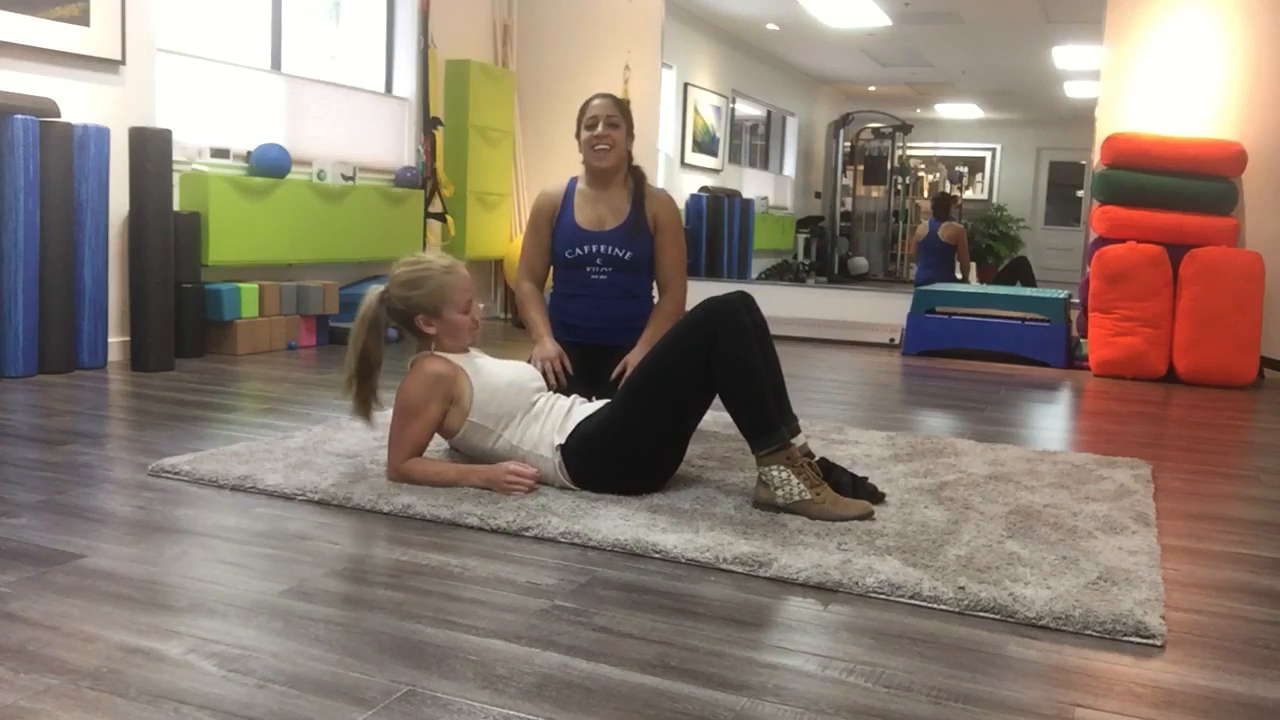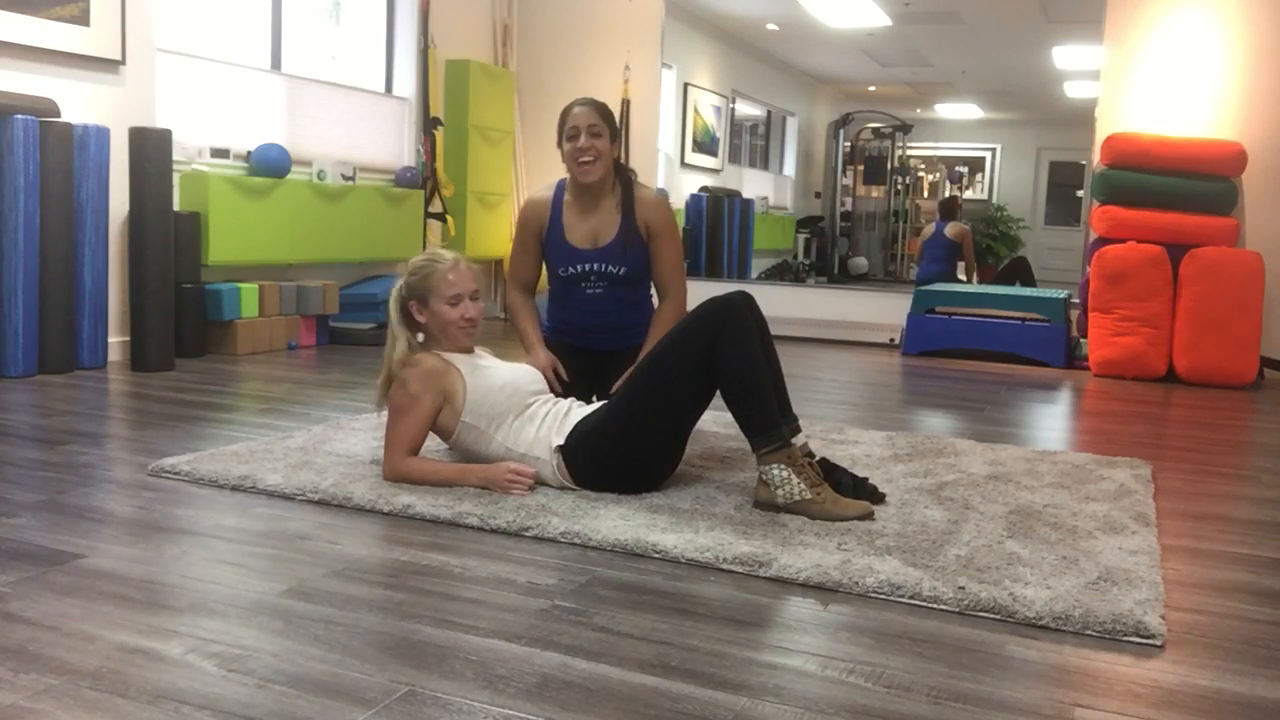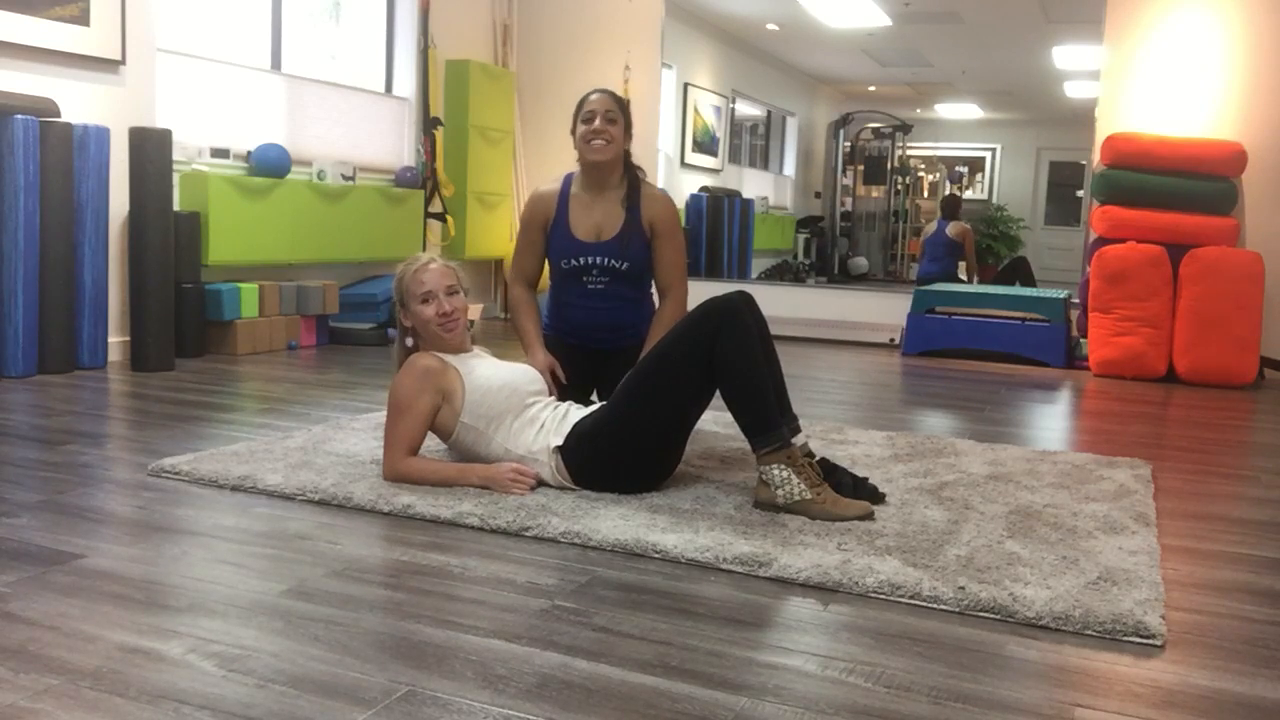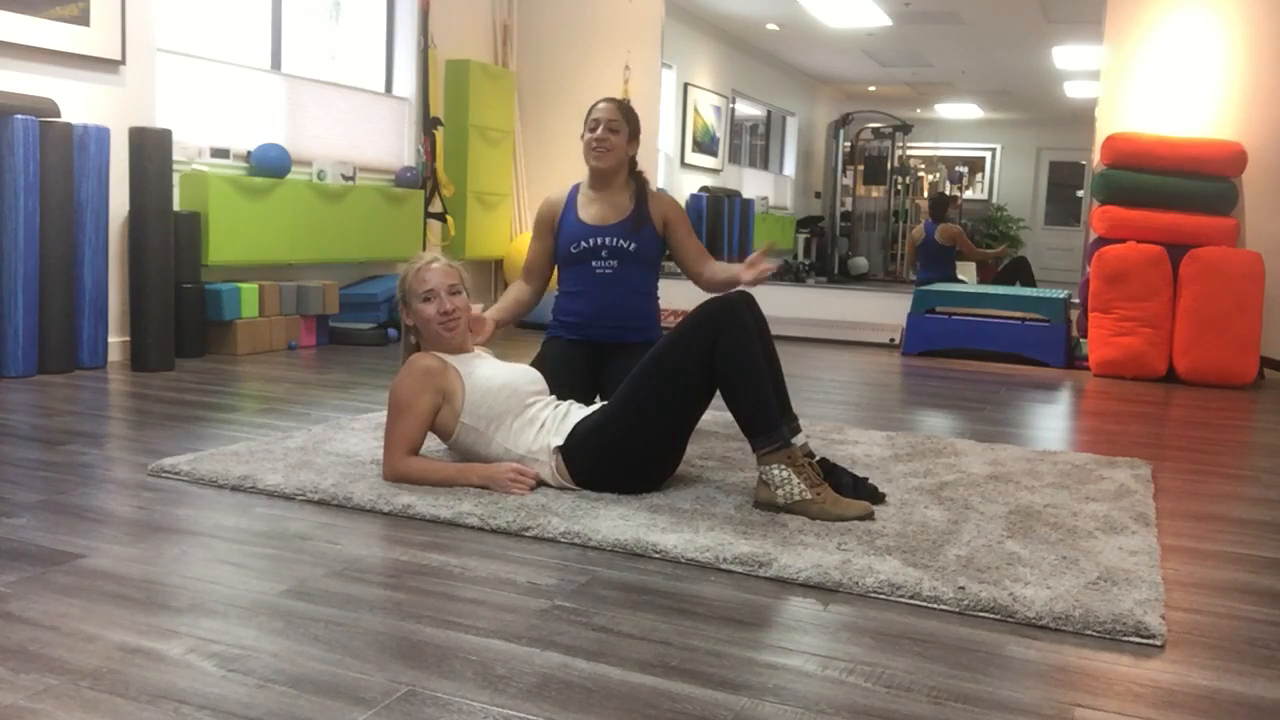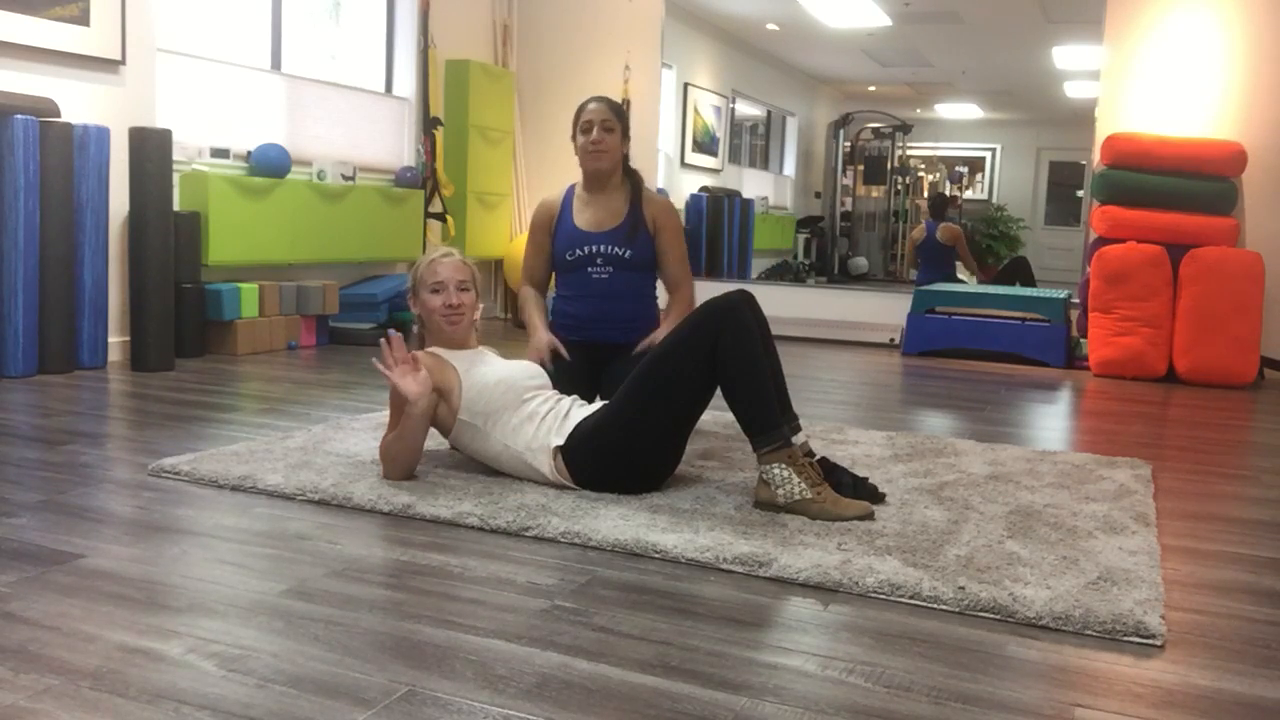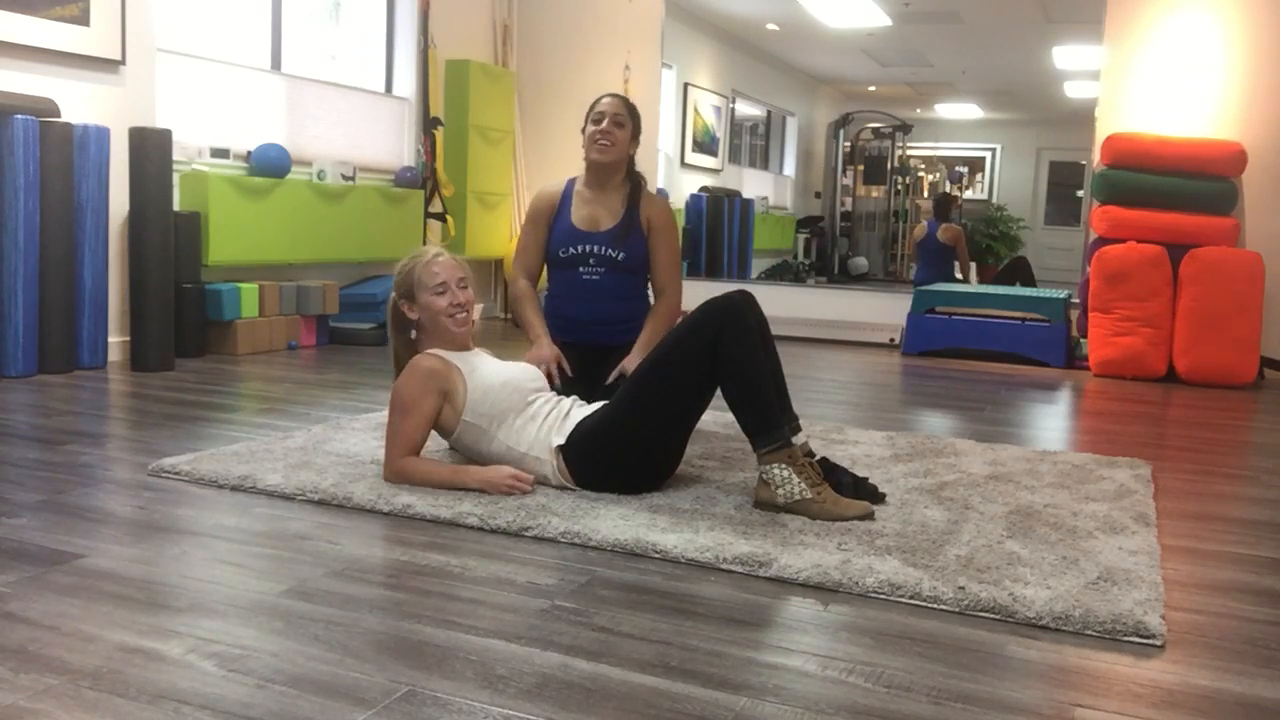
dt=0.7s
person 1, frame 1
left shoulder: (465, 357)
right shoulder: (432, 375)
right elbow: (400, 466)
right wrist: (484, 475)
left hip: (600, 432)
right hip: (597, 458)
left knee: (734, 307)
right knee: (719, 319)
left ankle: (792, 458)
right ankle: (782, 476)
person 1, frame 2
left shoulder: (475, 358)
right shoulder: (427, 371)
right elbow: (396, 465)
right wrist: (485, 474)
left hip: (600, 437)
right hip: (590, 457)
left knee: (735, 309)
right knee: (722, 317)
left ankle: (792, 460)
right ankle: (783, 476)
person 1, frame 3
left shoulder: (476, 357)
right shoulder: (424, 371)
right elbow: (396, 465)
right wrist: (483, 474)
left hip: (599, 440)
right hip: (590, 457)
left knee: (736, 308)
right knee: (723, 317)
left ankle: (792, 457)
right ankle: (783, 476)
person 1, frame 4
left shoulder: (479, 357)
right shoulder: (423, 372)
right elbow: (395, 465)
right wrist: (481, 472)
left hip: (602, 441)
right hip: (590, 458)
left knee: (735, 307)
right knee: (721, 318)
left ankle: (792, 458)
right ankle: (783, 477)
person 1, frame 5
left shoulder: (484, 356)
right shoulder: (427, 368)
right elbow: (395, 467)
right wrist: (414, 405)
left hip: (600, 438)
right hip: (590, 456)
left knee: (736, 307)
right knee: (723, 318)
left ankle: (793, 461)
right ankle: (783, 476)
person 1, frame 6
left shoulder: (477, 357)
right shoulder: (427, 372)
right elbow: (397, 465)
right wrist: (478, 475)
left hip: (603, 440)
right hip: (592, 458)
left knee: (736, 307)
right knee: (725, 317)
left ankle: (792, 461)
right ankle: (783, 478)
person 2, frame 1
left shoulder: (657, 206)
right shoulder: (552, 202)
left elbow: (673, 291)
right elbow: (528, 282)
left wrist: (644, 349)
right wrist: (543, 340)
left hip: (628, 352)
right hip: (565, 348)
person 2, frame 2
left shoulder: (650, 207)
right shoulder: (539, 209)
left elbow: (673, 296)
right elbow: (519, 290)
right wrist: (536, 349)
left hip: (629, 351)
right hip: (563, 348)
person 2, frame 3
left shoulder: (656, 205)
right shoulder: (545, 202)
left elbow: (673, 295)
right elbow: (521, 285)
right wrist: (536, 351)
left hip: (631, 348)
right hip: (563, 344)
person 2, frame 4
left shoulder: (659, 207)
right shoulder: (555, 208)
left elbow: (703, 268)
right elbow: (530, 283)
left wrist: (738, 273)
right wrist: (493, 316)
left hip: (636, 346)
right hip: (569, 343)
person 2, frame 5
left shoulder: (655, 209)
right shoulder: (551, 210)
left elbow: (680, 287)
right elbow: (532, 284)
left wrist: (668, 330)
right wrist: (539, 330)
left hip: (634, 348)
right hip: (569, 345)
person 2, frame 6
left shoulder: (654, 211)
right shoulder: (549, 201)
left elbow: (667, 295)
right elbow: (521, 279)
left wrist: (640, 354)
right wrist: (540, 340)
left hip: (624, 350)
right hip: (561, 347)
